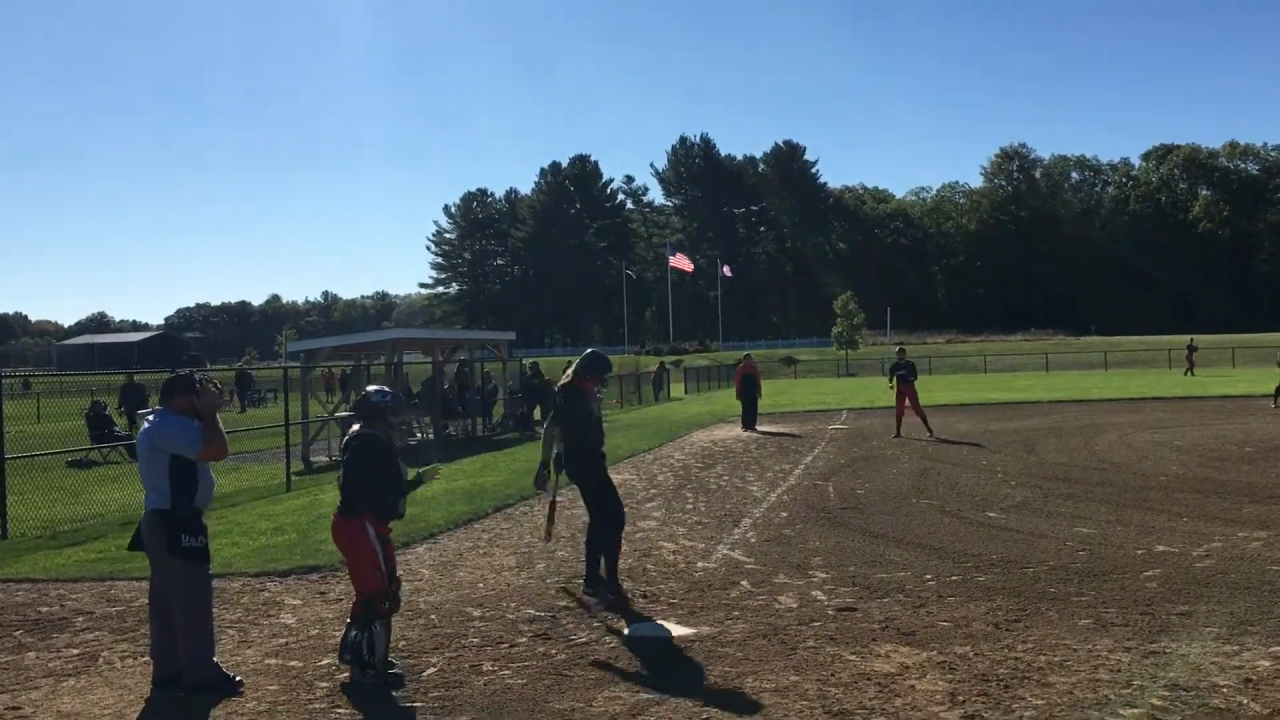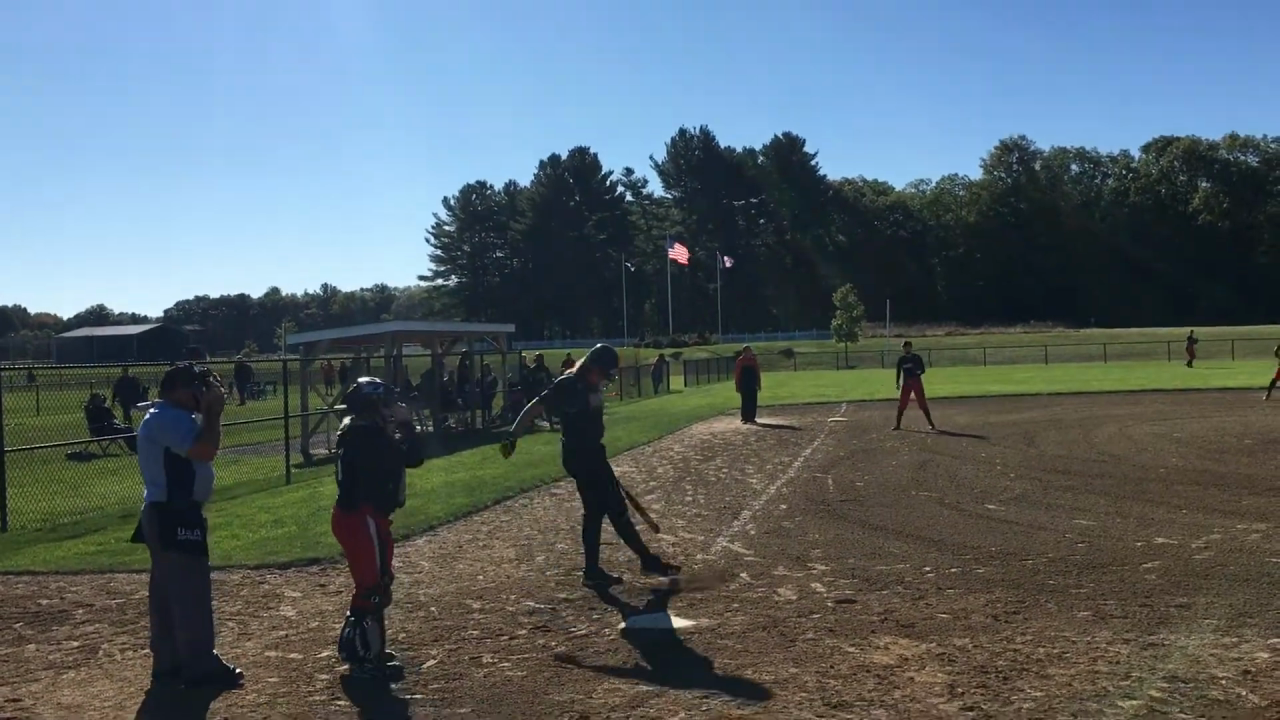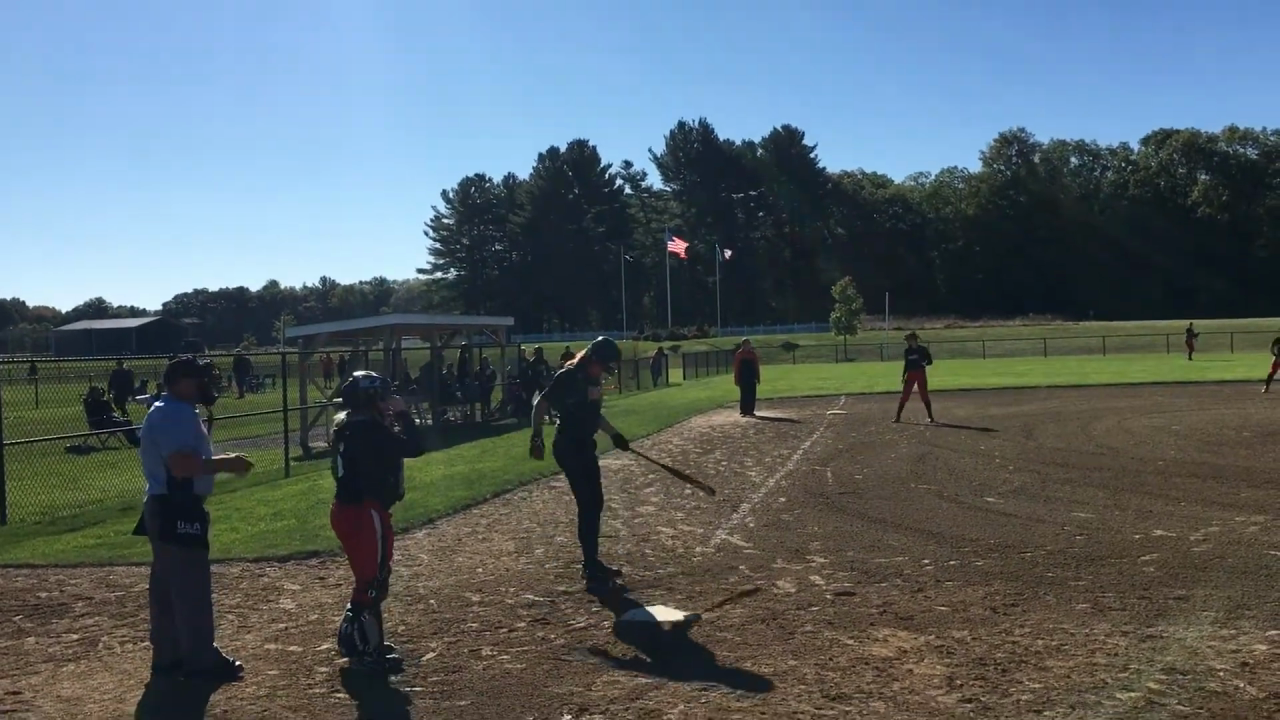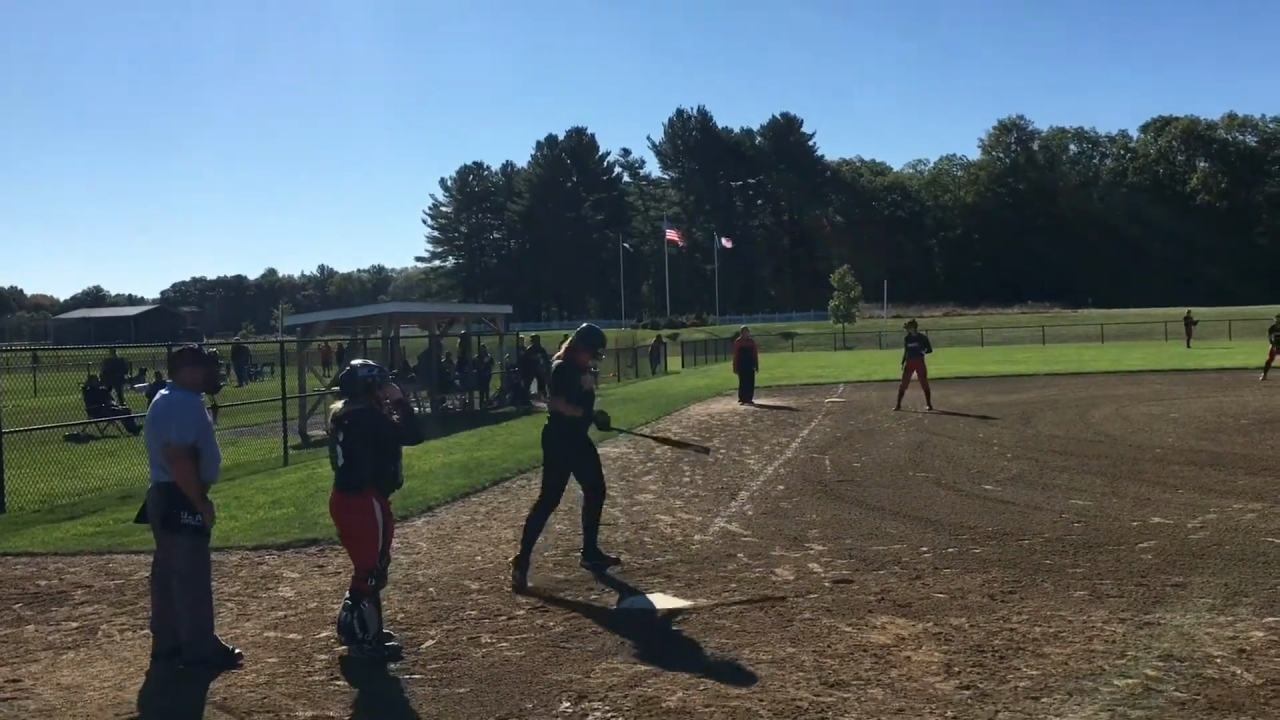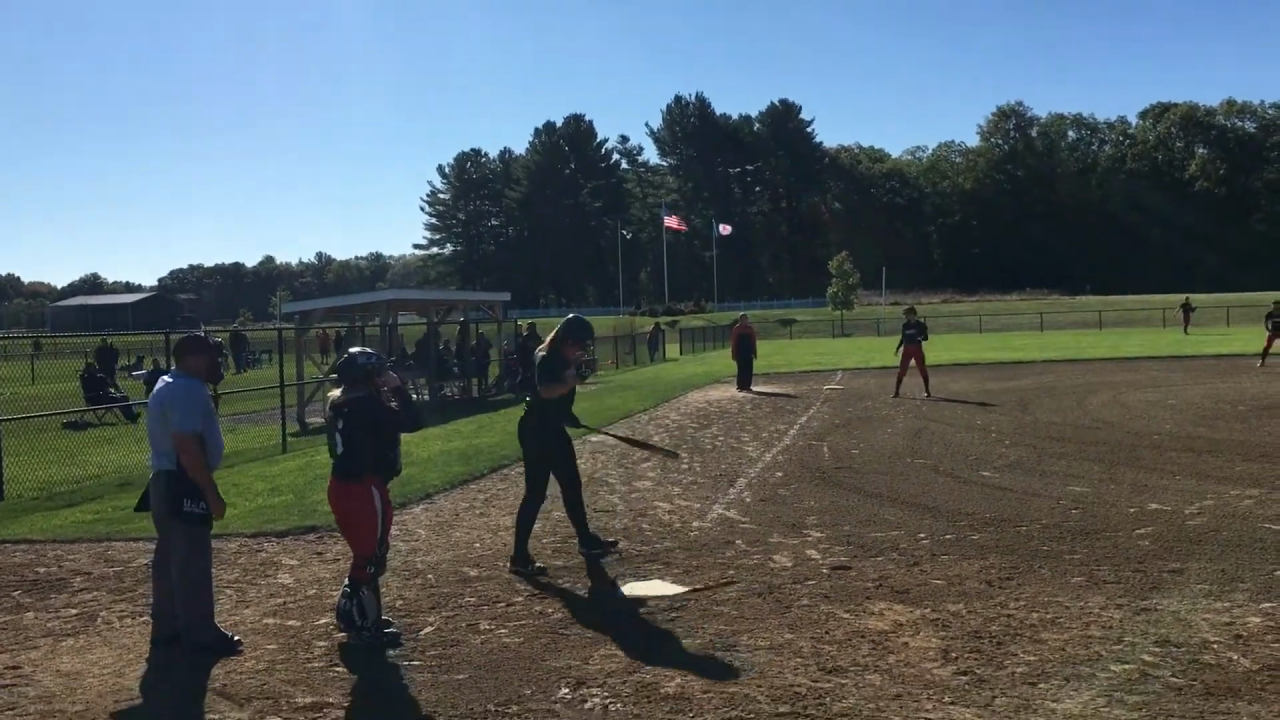
dt=0.2s
person 1, frame 1
left shoulder: (156, 424)
right shoulder: (172, 426)
left elbow: (204, 450)
right elbow: (216, 451)
left wrist: (204, 415)
right wrist: (210, 413)
left hip: (161, 521)
right hip: (177, 524)
left knee: (165, 597)
right knee: (193, 597)
left ankle: (168, 670)
right ankle: (201, 674)
person 1, frame 2
left shoulder: (162, 417)
right shoulder: (170, 418)
left elbow: (196, 450)
right elbow: (204, 451)
left wrist: (208, 412)
right wrist: (213, 411)
left hip: (163, 515)
right hip: (176, 517)
left knee: (166, 589)
right knee: (191, 590)
left ankle: (167, 662)
right ankle: (201, 667)
person 1, frame 3
left shoulder: (169, 411)
right shoulder: (175, 413)
right elbow: (182, 465)
right wrist: (225, 463)
left hip: (166, 508)
right hip: (177, 511)
left knee: (167, 583)
right knee: (192, 584)
left ankle: (168, 655)
right ankle: (201, 660)
person 1, frame 4
left shoulder: (171, 399)
right shoulder: (183, 402)
right elbow: (178, 458)
right wrist: (201, 502)
left hip: (167, 496)
right hip: (181, 500)
left knee: (168, 570)
right knee: (192, 572)
left ankle: (167, 643)
right ankle: (200, 648)
person 1, frame 5
left shoulder: (169, 385)
right shoulder: (188, 390)
right elbow: (188, 448)
right wrist: (212, 493)
left hip: (167, 482)
right hip: (184, 487)
left knee: (170, 558)
right knee: (193, 560)
left ankle: (167, 629)
right ankle: (200, 635)
person 2, frame 1
left shoulder: (360, 440)
right shoulder: (374, 445)
right elbow: (392, 491)
left hip: (350, 523)
right hip: (364, 526)
left knee: (368, 595)
right knee: (384, 597)
left ankle: (361, 660)
right ankle: (367, 667)
person 2, frame 2
left shoulder: (354, 432)
right shoulder: (370, 435)
left elbow: (388, 460)
right elbow: (412, 459)
left wrist: (395, 429)
right wrist: (406, 424)
left hip: (350, 516)
right hip: (365, 519)
left knee: (368, 587)
right knee: (375, 591)
left ankle: (361, 650)
right ankle: (366, 660)
person 2, frame 3
left shoulder: (347, 427)
right shoulder: (370, 430)
left elbow: (387, 449)
right elbow: (414, 447)
left wrist: (391, 419)
right wrist: (402, 414)
left hip: (347, 510)
right hip: (366, 513)
left knee: (368, 580)
right knee: (372, 584)
left ankle: (360, 642)
right ankle: (365, 653)
person 2, frame 4
left shoulder: (342, 416)
right shoulder: (370, 419)
right elbow: (413, 435)
left wrist: (390, 406)
right wrist: (400, 401)
left hip: (345, 498)
right hip: (366, 502)
left knee: (366, 568)
right knee: (371, 572)
left ankle: (359, 630)
right ankle: (364, 641)
person 2, frame 5
left shoulder: (339, 404)
right shoulder: (369, 406)
right elbow: (412, 422)
left wrist: (388, 393)
right wrist: (398, 389)
left hip: (342, 486)
right hip: (364, 490)
left knee: (364, 555)
right knee: (371, 559)
left ankle: (356, 617)
right ankle: (363, 628)
person 3, frame 1
left shoulder: (584, 394)
right shoulder: (571, 396)
right elbow: (553, 429)
left wrist: (560, 455)
right wrist: (544, 466)
left hip: (590, 461)
right hip: (583, 463)
left knee: (602, 519)
right knee: (614, 517)
left ankle: (593, 579)
right ankle: (611, 584)
person 3, frame 2
left shoulder: (592, 387)
right shoulder: (568, 385)
right elbow: (536, 407)
right wrist: (513, 435)
left hip: (590, 453)
right hip: (580, 455)
left knee: (595, 511)
right knee: (615, 507)
left ankle: (592, 571)
right ankle: (647, 560)
person 3, frame 3
left shoulder: (593, 379)
right shoulder: (569, 377)
right elbow: (541, 404)
left wrist: (614, 434)
right wrist: (537, 437)
left hip: (583, 446)
right hip: (569, 447)
left knee: (590, 504)
right knee: (590, 504)
left ankle: (591, 564)
right ankle: (592, 568)
person 3, frame 4
left shoulder: (581, 368)
right shoulder: (563, 368)
right elbow: (555, 402)
left wrist: (594, 417)
right wrist: (587, 414)
left hip: (578, 437)
right hip: (560, 439)
left knee: (596, 492)
right knee: (549, 499)
left ankle: (590, 552)
right ankle: (522, 560)
person 3, frame 5
left shoulder: (564, 358)
right shoulder: (547, 359)
right elbow: (544, 391)
left wrist: (566, 413)
right wrist: (575, 379)
left hip: (554, 428)
right hip: (536, 430)
left knee: (572, 484)
right knee: (536, 493)
left ankle: (586, 540)
right ankle: (519, 556)
